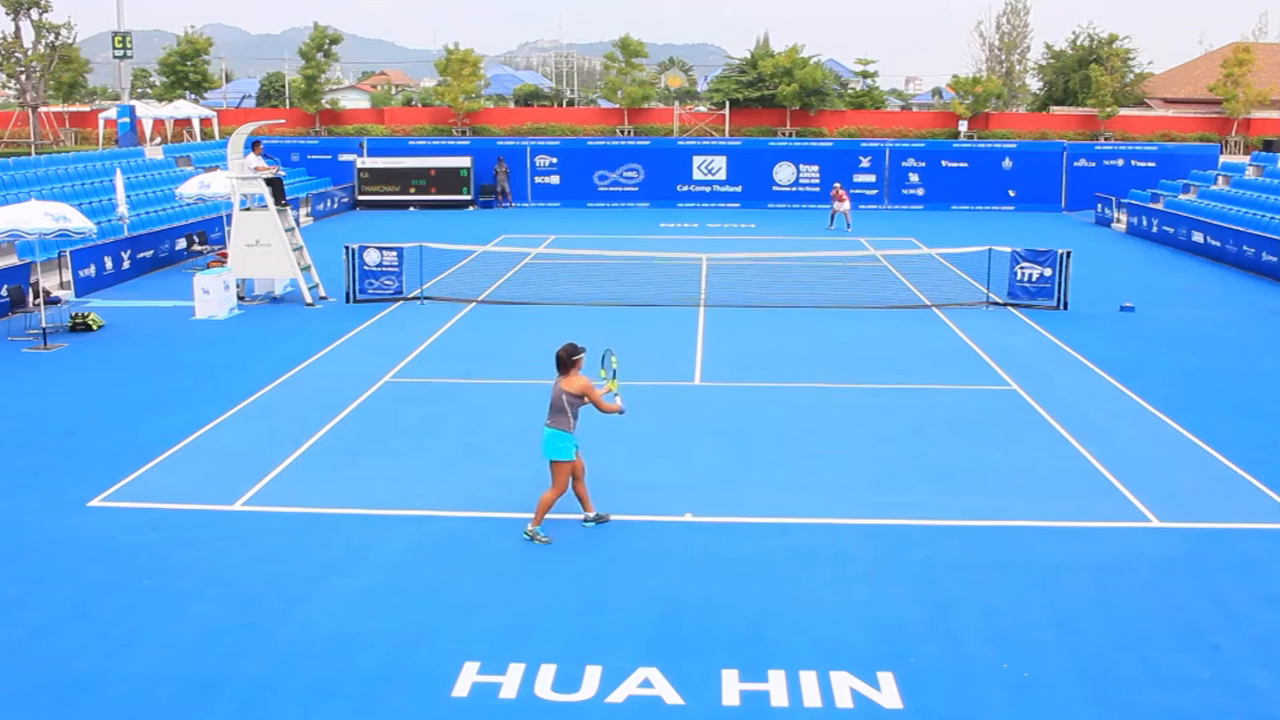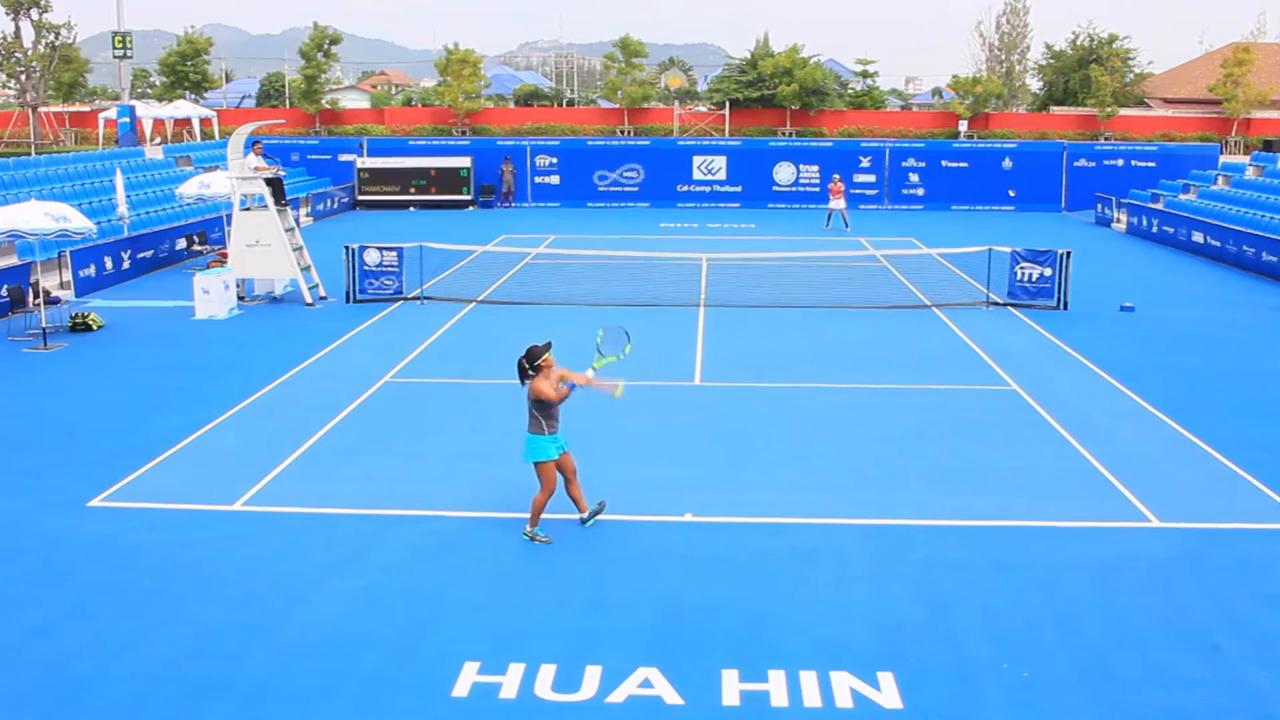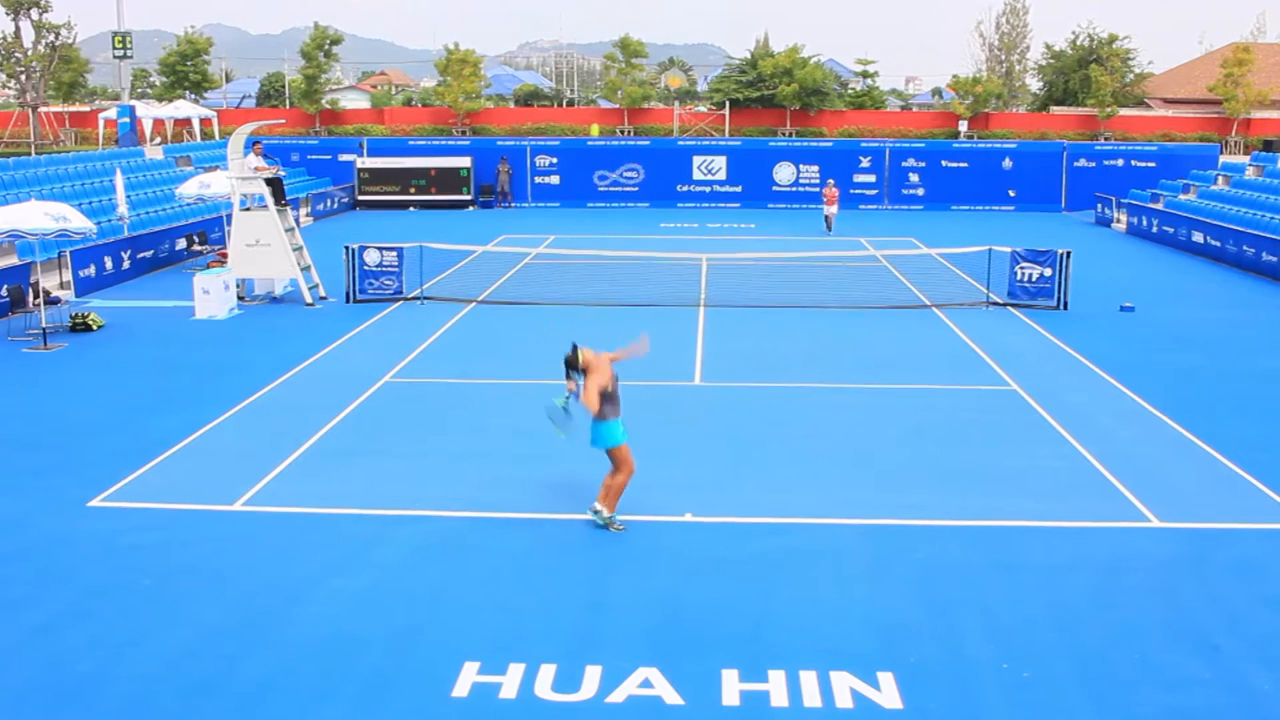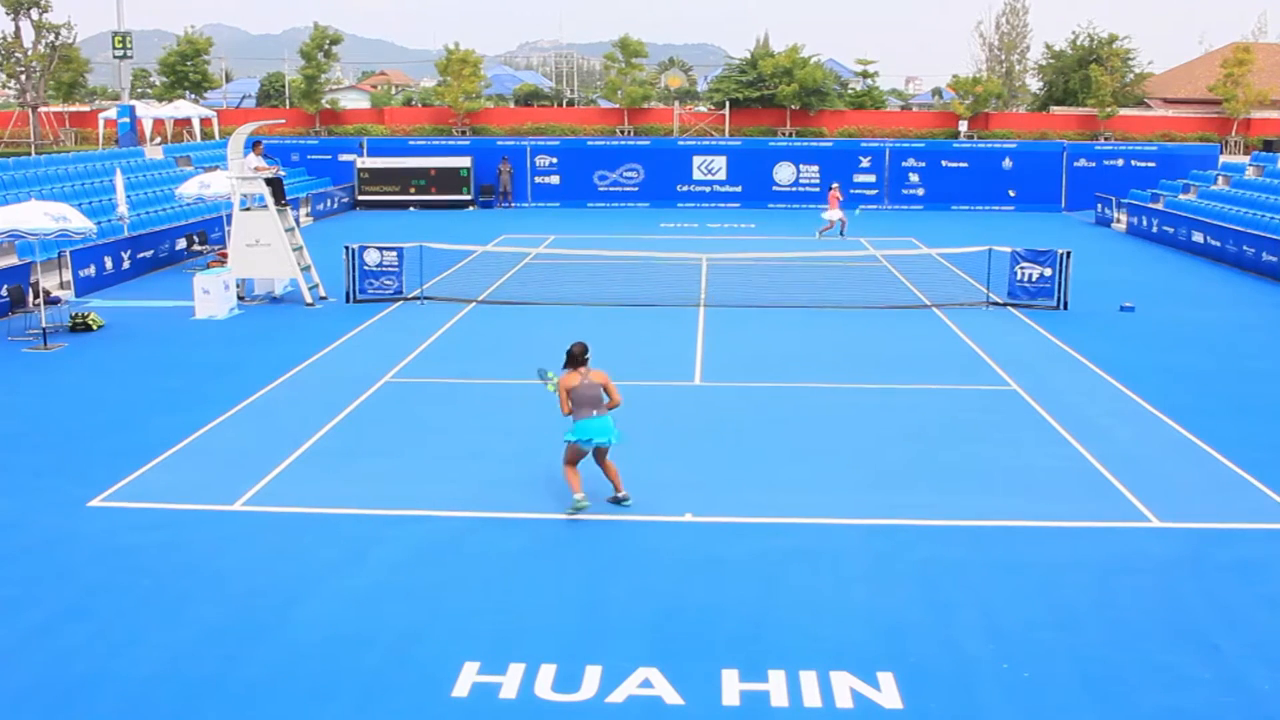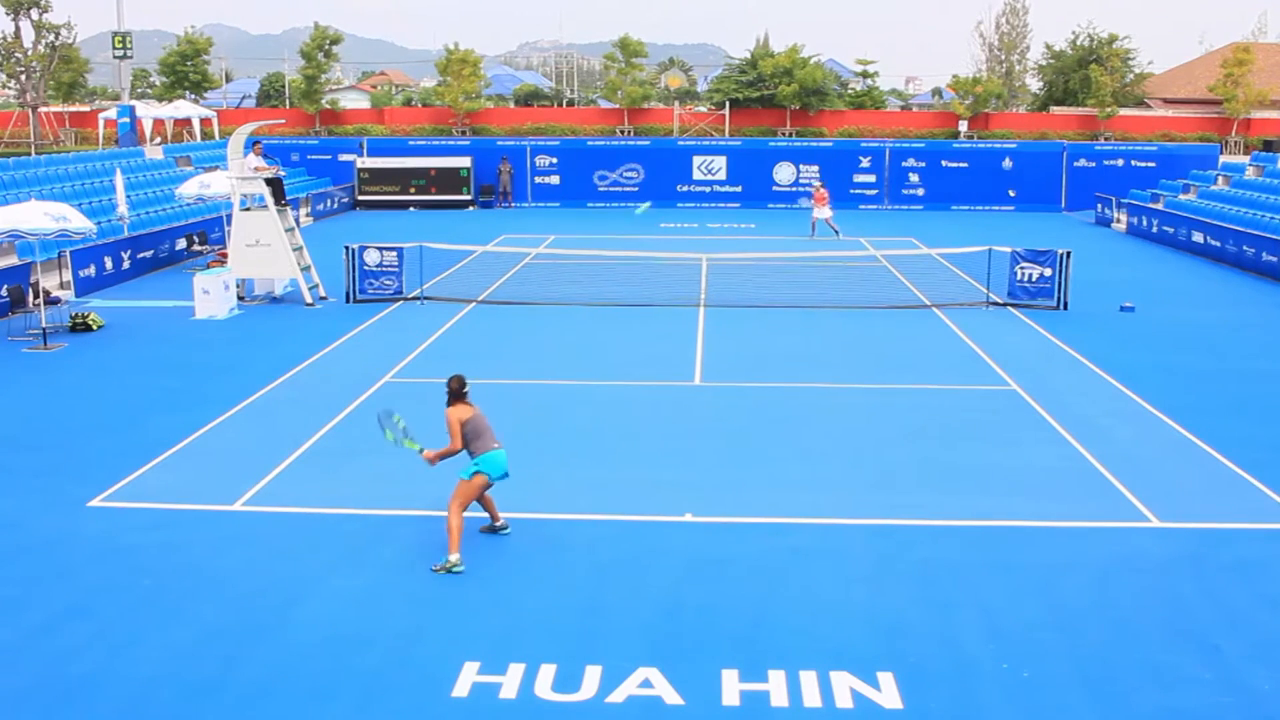
dt=1s
person 1, frame 1
left shoulder: (563, 379)
right shoulder: (581, 381)
right elbow: (603, 407)
left wrist: (603, 391)
right wrist: (619, 408)
left hip: (560, 435)
right hip: (560, 437)
left knee: (579, 474)
right knee: (559, 488)
left ankle: (590, 515)
right ankle: (532, 528)
person 1, frame 2
left shoulder: (555, 374)
right shoulder: (538, 386)
left elbow: (580, 379)
right elbow: (557, 398)
right wrist: (573, 384)
left hip: (554, 437)
right hip: (540, 441)
left knee: (571, 474)
right knee: (548, 488)
left ankle: (585, 513)
right ankle: (531, 529)
person 1, frame 3
left shoulder: (601, 360)
right shoulder: (593, 380)
left elbow: (615, 356)
right elbow: (591, 409)
left wrist: (633, 348)
right wrist: (578, 392)
left hip: (611, 422)
right hip: (606, 425)
left knee: (619, 468)
right knee: (625, 468)
left ankle: (599, 506)
right ankle: (606, 513)
person 1, frame 4
left shoulder: (564, 380)
right shoulder: (600, 375)
left elbow: (566, 411)
right elbow: (616, 401)
left hip: (584, 428)
right hip: (605, 424)
left knee: (569, 464)
right knee: (601, 460)
left ankle: (579, 497)
right ankle: (622, 494)
person 1, frame 5
left shoulder: (452, 412)
right shoulder: (473, 408)
left elbow: (457, 446)
left wrist: (434, 455)
right wrist: (440, 457)
left hip: (486, 460)
right hip: (499, 456)
left knee: (455, 508)
right knee: (476, 492)
left ankle: (454, 559)
right ankle: (499, 523)
